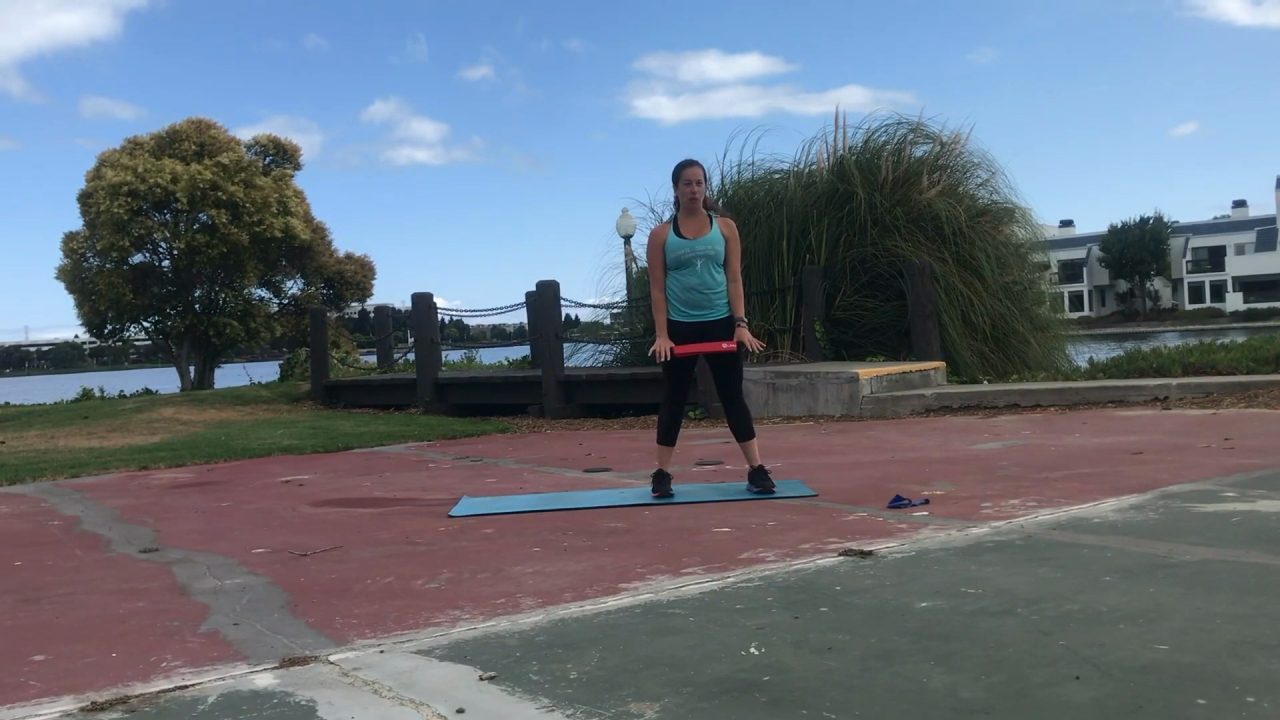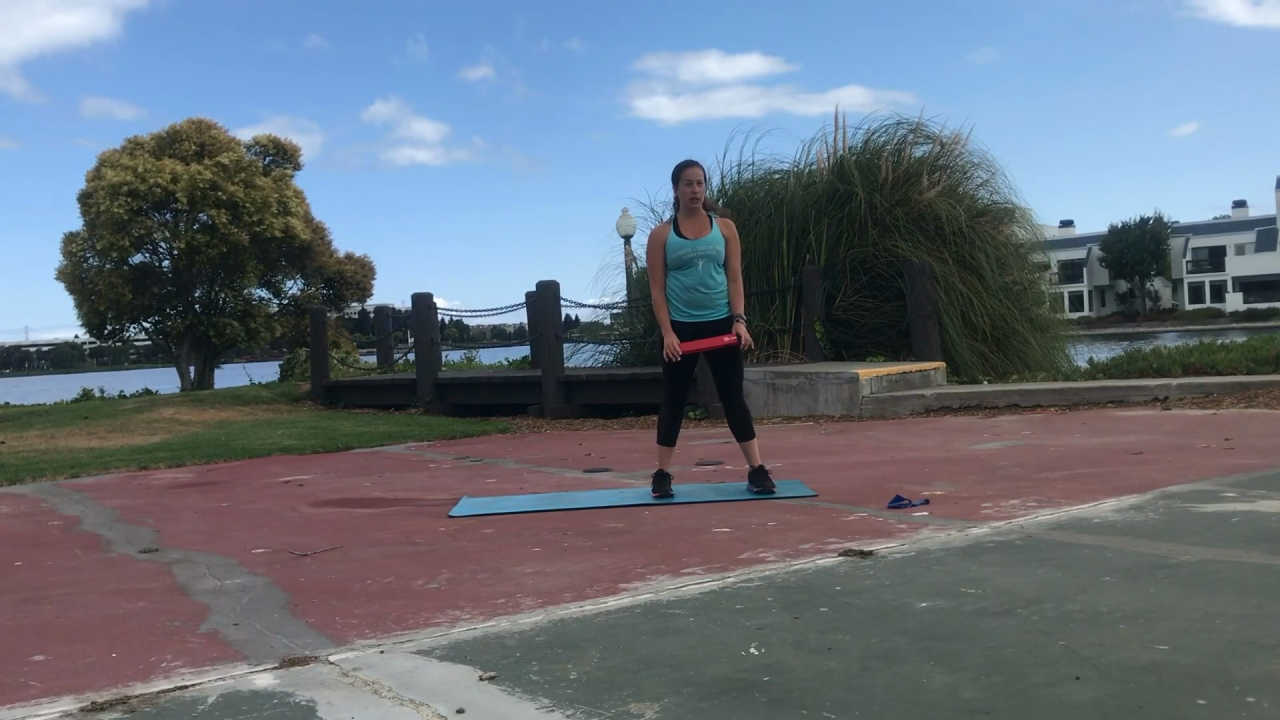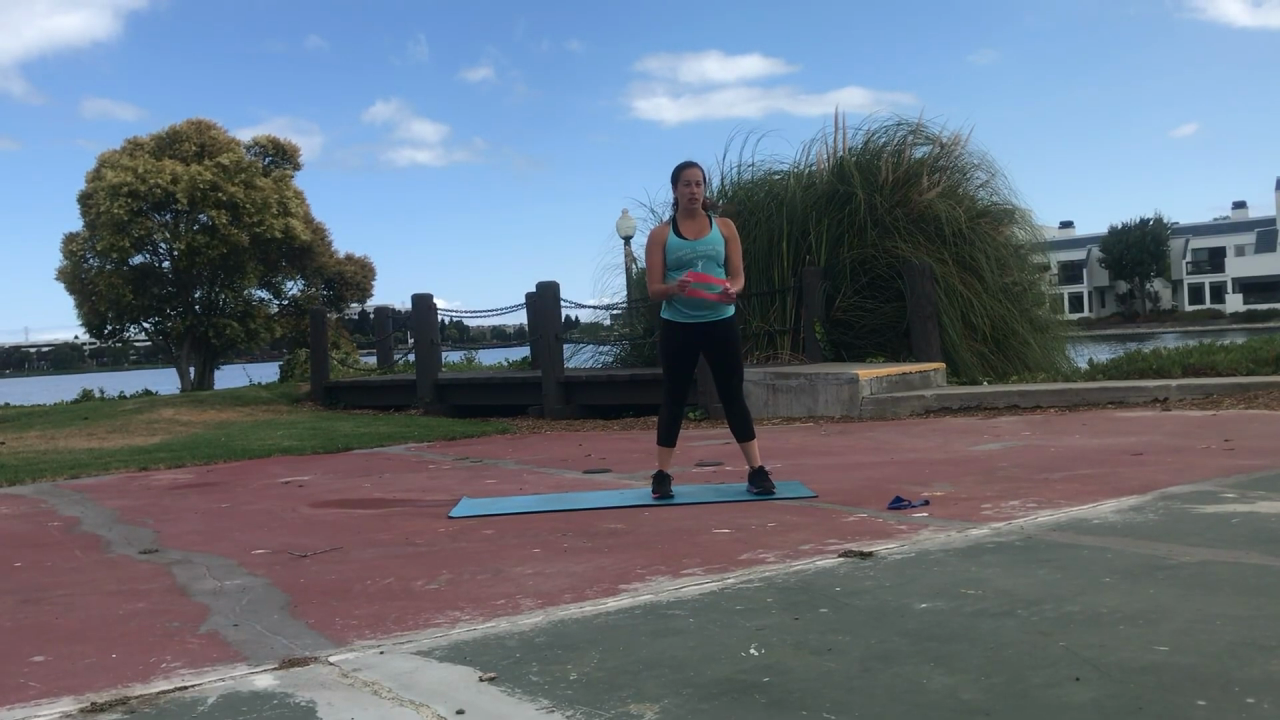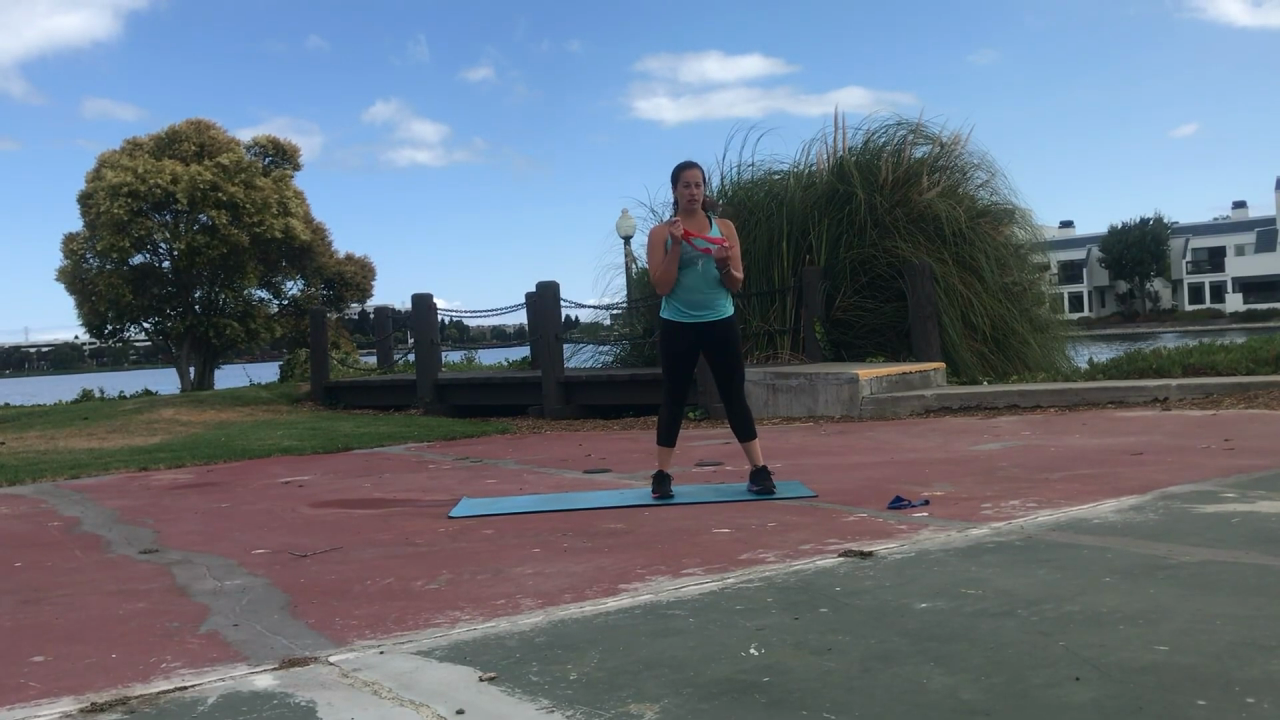
dt=0.4s
person 1, frame 1
left shoulder: (725, 227)
right shoulder: (661, 234)
left elbow: (734, 279)
right elbow: (657, 288)
left wrist: (741, 323)
right wrist: (662, 334)
left hip: (720, 323)
right hip: (679, 326)
left knee: (733, 396)
right knee: (674, 399)
left ankle: (756, 470)
right ankle: (662, 474)
person 1, frame 2
left shoulder: (725, 227)
right shoulder: (661, 234)
left elbow: (735, 279)
right elbow: (657, 289)
left wrist: (738, 319)
right wrist: (667, 332)
left hip: (720, 323)
right hip: (680, 327)
left knee: (733, 396)
right knee: (674, 399)
left ankle: (757, 470)
right ankle: (662, 474)
person 1, frame 3
left shoulder: (724, 227)
right shoulder: (660, 234)
left elbow: (739, 276)
right elbow: (653, 288)
left wrist: (731, 289)
right wrist: (673, 288)
left hip: (721, 324)
right hip: (677, 326)
left knee: (733, 396)
right knee: (674, 399)
left ankle: (757, 471)
right ankle: (662, 475)
person 1, frame 4
left shoulder: (723, 227)
right shoulder: (661, 233)
left elbow: (737, 283)
right elbow: (661, 286)
left wrist: (725, 266)
right wrist: (676, 245)
left hip: (720, 323)
right hip: (677, 327)
left knee: (734, 395)
right knee: (674, 399)
left ankle: (759, 470)
right ankle: (662, 475)
